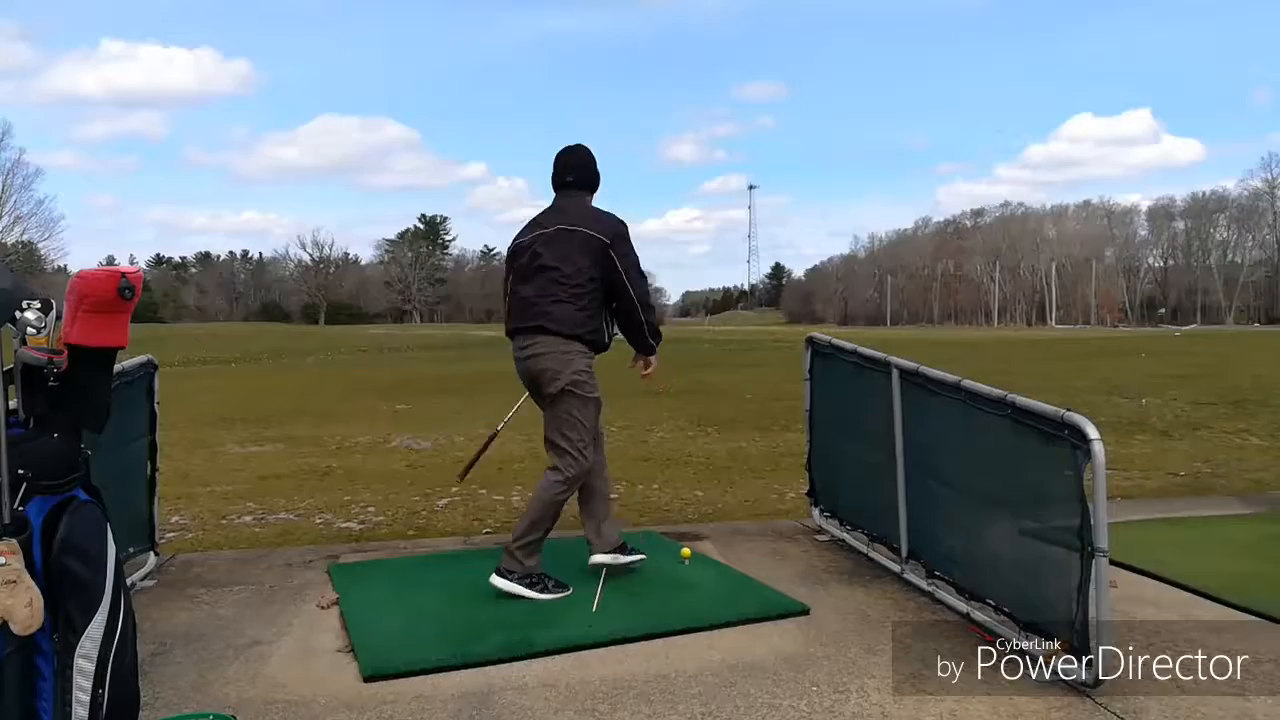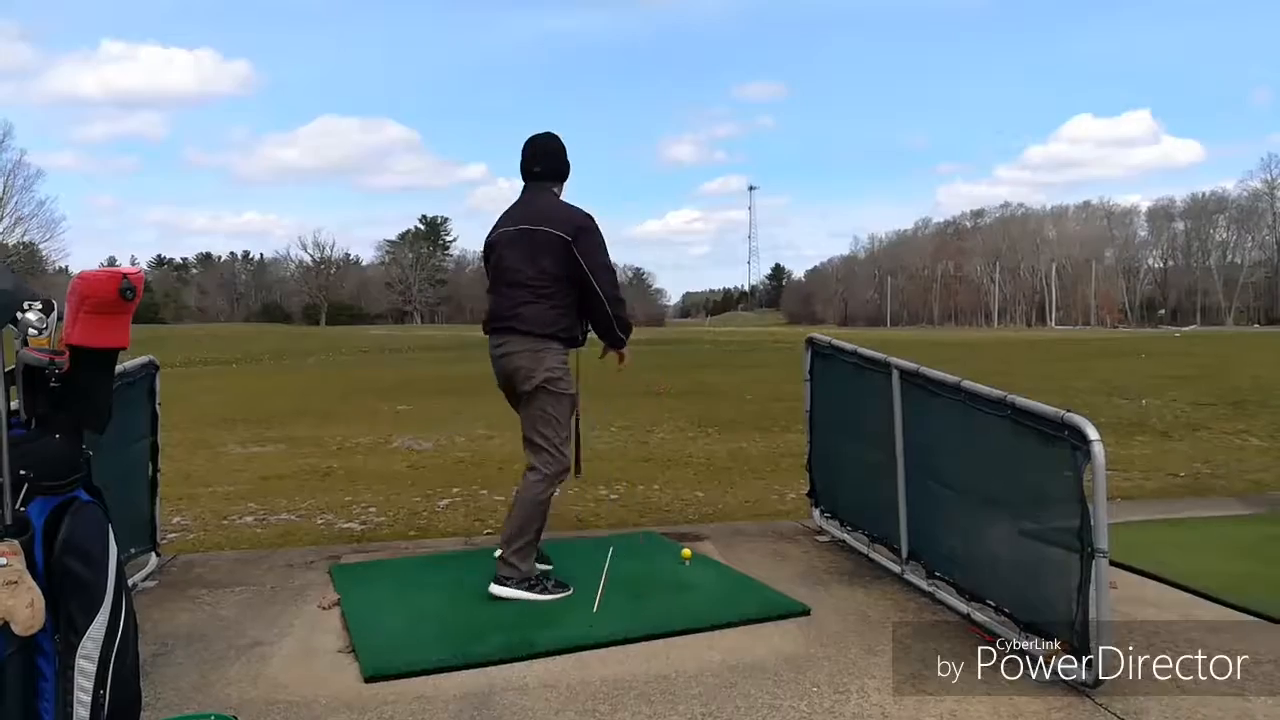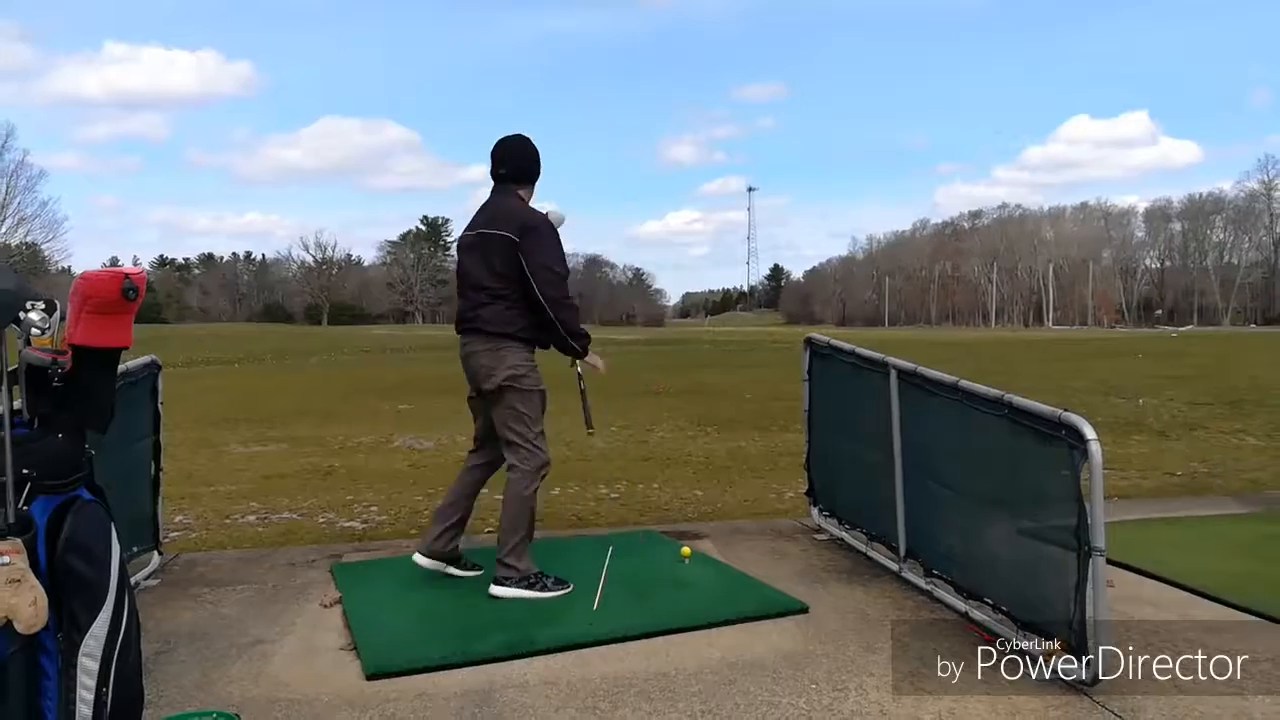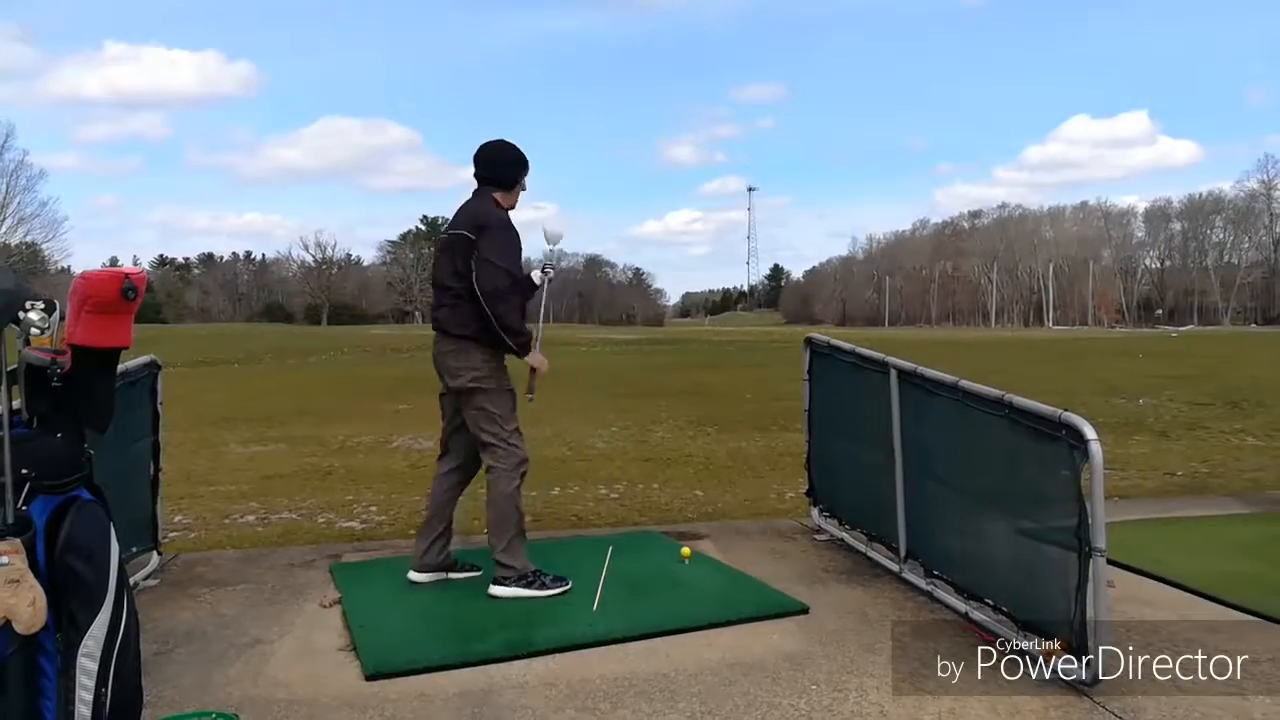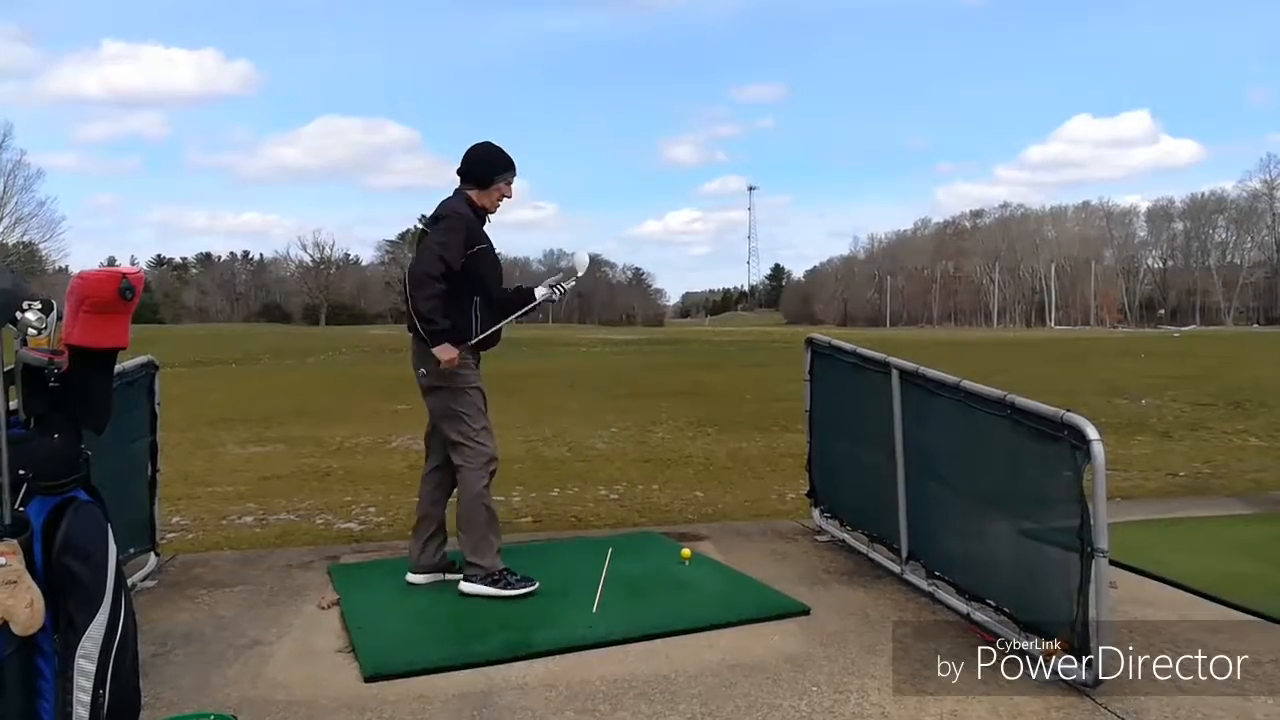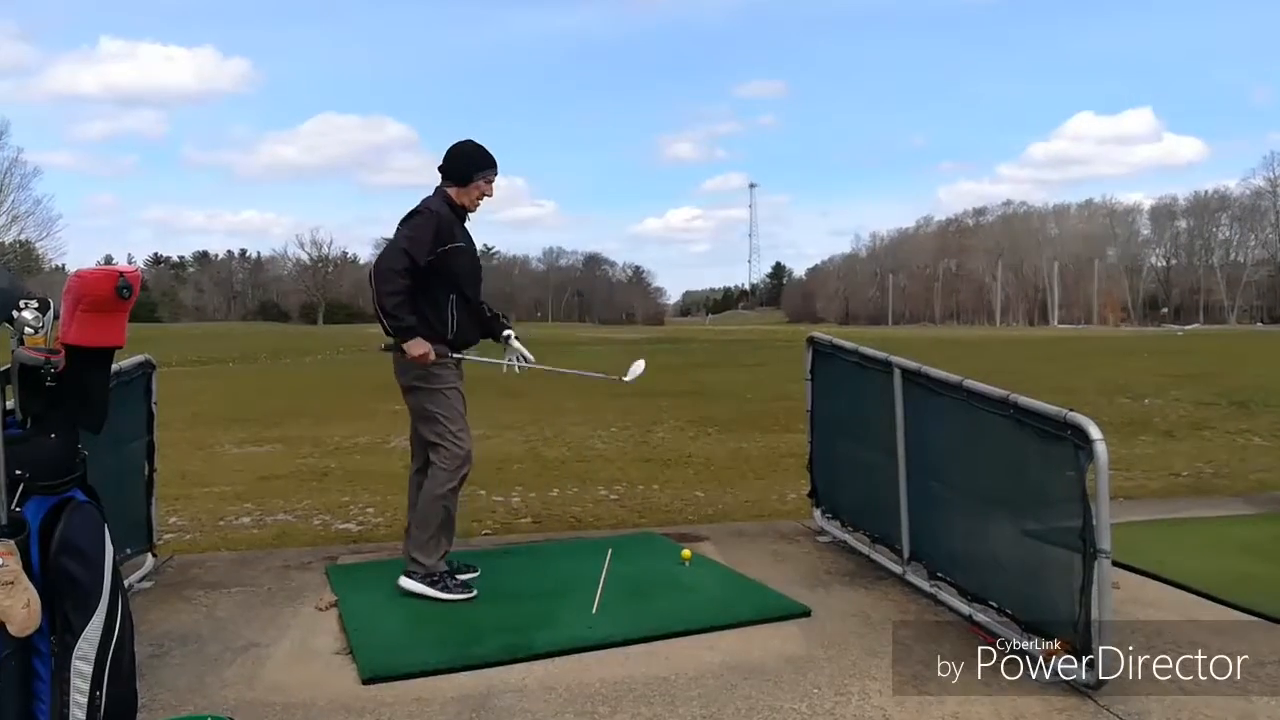
dt=0.2s
person 1, frame 1
left shoulder: (528, 231)
right shoulder: (606, 227)
left elbow: (513, 295)
right elbow: (631, 292)
right wrist: (646, 346)
left hip: (526, 349)
right hip: (566, 352)
left knee: (586, 442)
right knee: (570, 462)
left ankle: (604, 541)
right ankle: (515, 566)
person 1, frame 2
left shoulder: (502, 226)
right shoulder: (573, 222)
right elbow: (601, 288)
right wrist: (617, 338)
left hip: (504, 347)
right hip: (541, 351)
left knee: (549, 447)
right knee: (549, 460)
left ankle: (517, 542)
right ankle: (514, 572)
person 1, frame 3
left shoulder: (475, 226)
right shoulder: (531, 223)
right elbow: (551, 293)
right wrist: (580, 347)
left hip: (474, 345)
right hip: (507, 351)
left knee: (488, 450)
right knee: (528, 458)
left ankle: (438, 545)
right ankle: (513, 572)
person 1, frame 4
left shoulder: (462, 222)
right shoulder: (493, 222)
right elbow: (493, 292)
left wrist: (531, 280)
right wrist: (524, 346)
left hip: (453, 349)
right hip: (475, 353)
left knee: (458, 456)
right knee: (507, 457)
left ankle: (429, 559)
right ankle: (512, 571)
person 1, frame 5
left shoulder: (464, 223)
right shoulder: (455, 219)
left elbow: (483, 295)
right elbow: (422, 277)
left wrist: (535, 293)
right wrist: (440, 339)
left hip: (446, 356)
right hip: (447, 356)
left knee: (443, 457)
right knee: (476, 455)
left ankle: (426, 561)
right ankle: (482, 568)
person 1, frame 6
left shoulder: (452, 226)
right shoulder: (431, 217)
left elbow: (463, 299)
right elbow: (387, 273)
left wrist: (503, 333)
right wrist: (408, 335)
left hip: (437, 355)
right hip: (425, 355)
left knee: (430, 456)
right knee: (452, 454)
left ankle: (422, 559)
right ankle: (425, 567)
